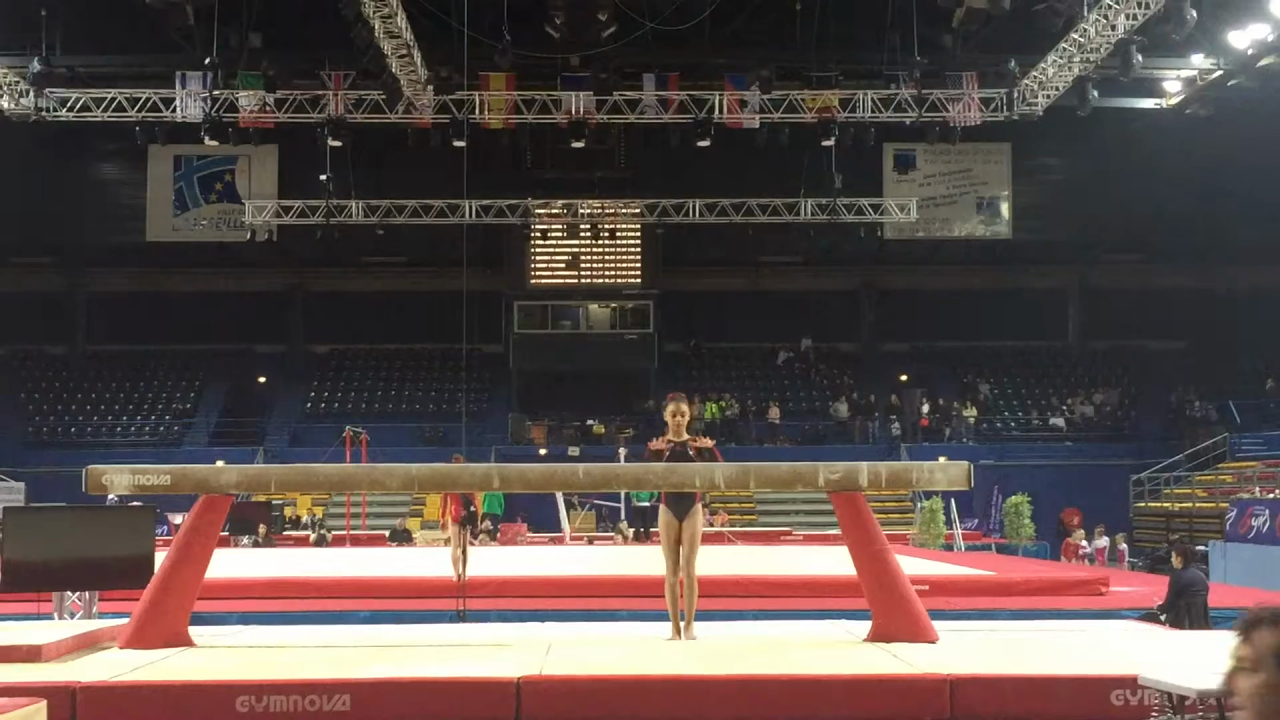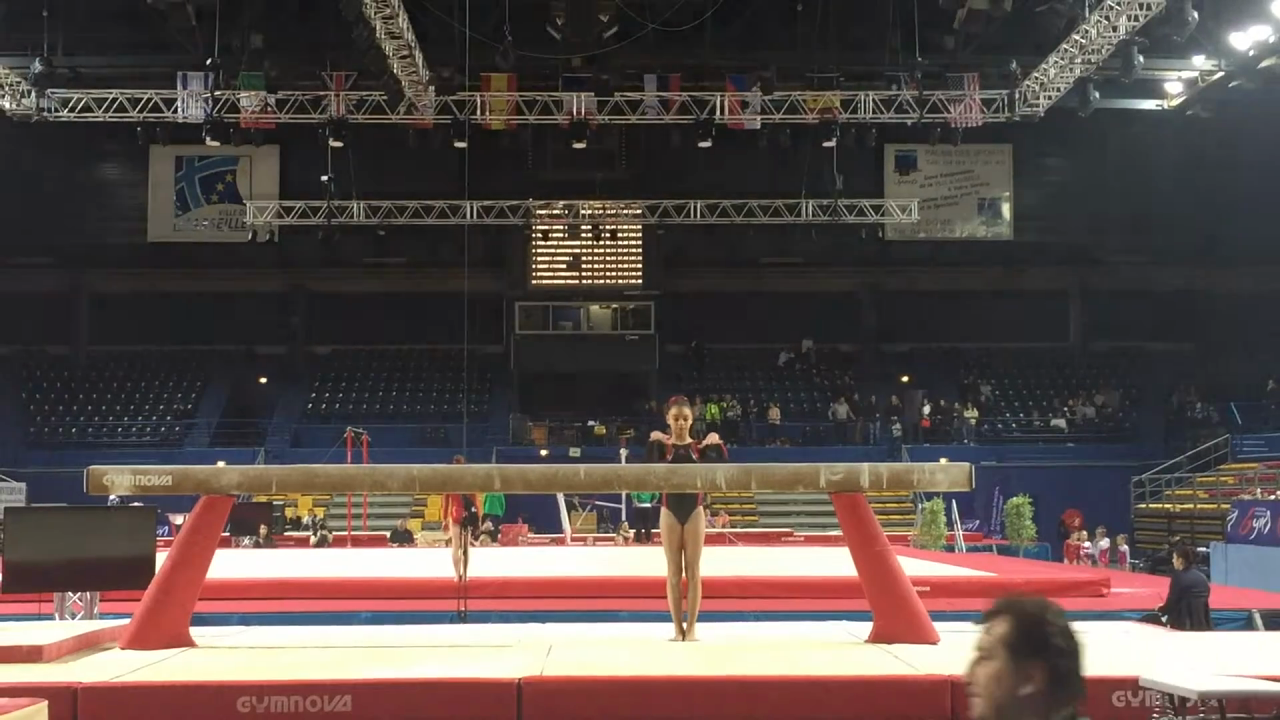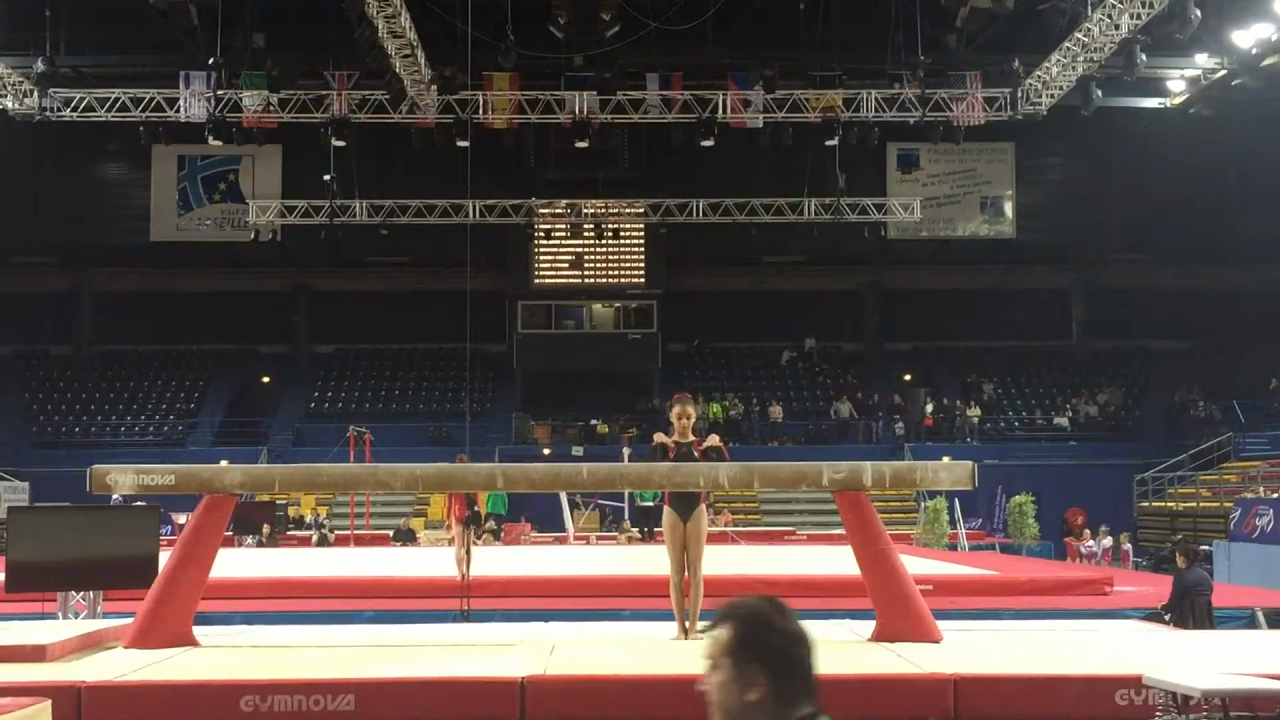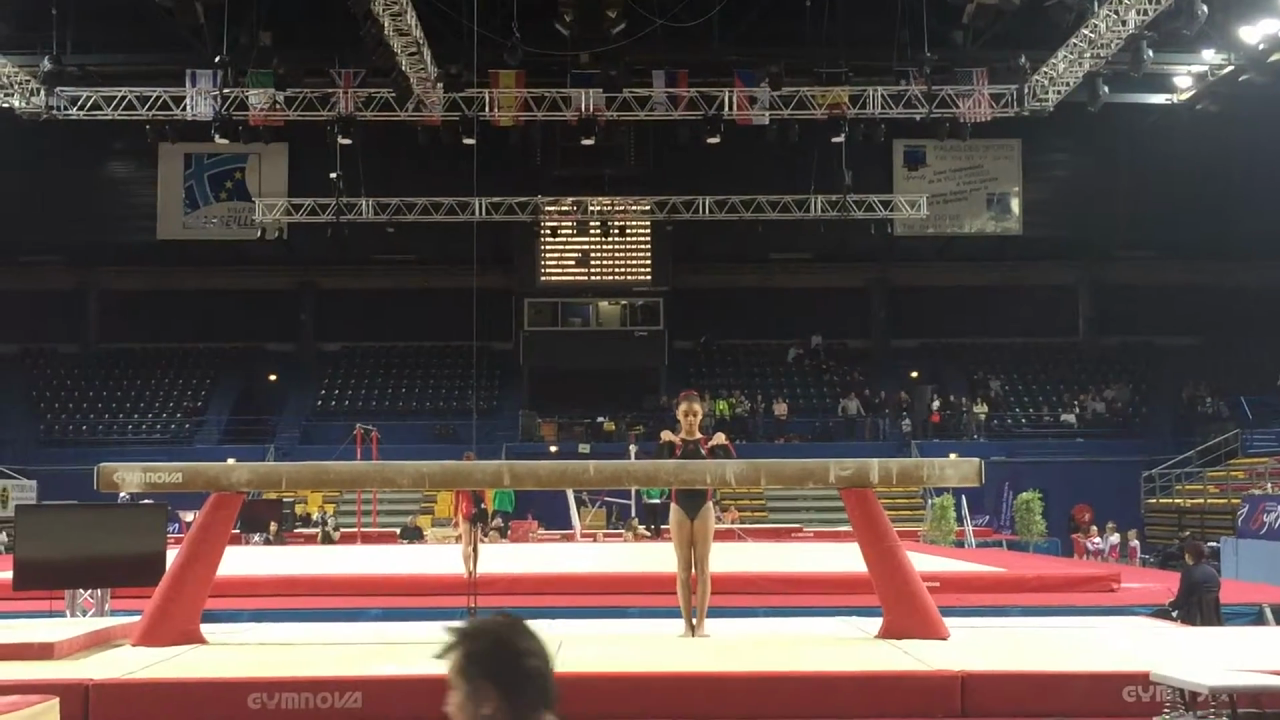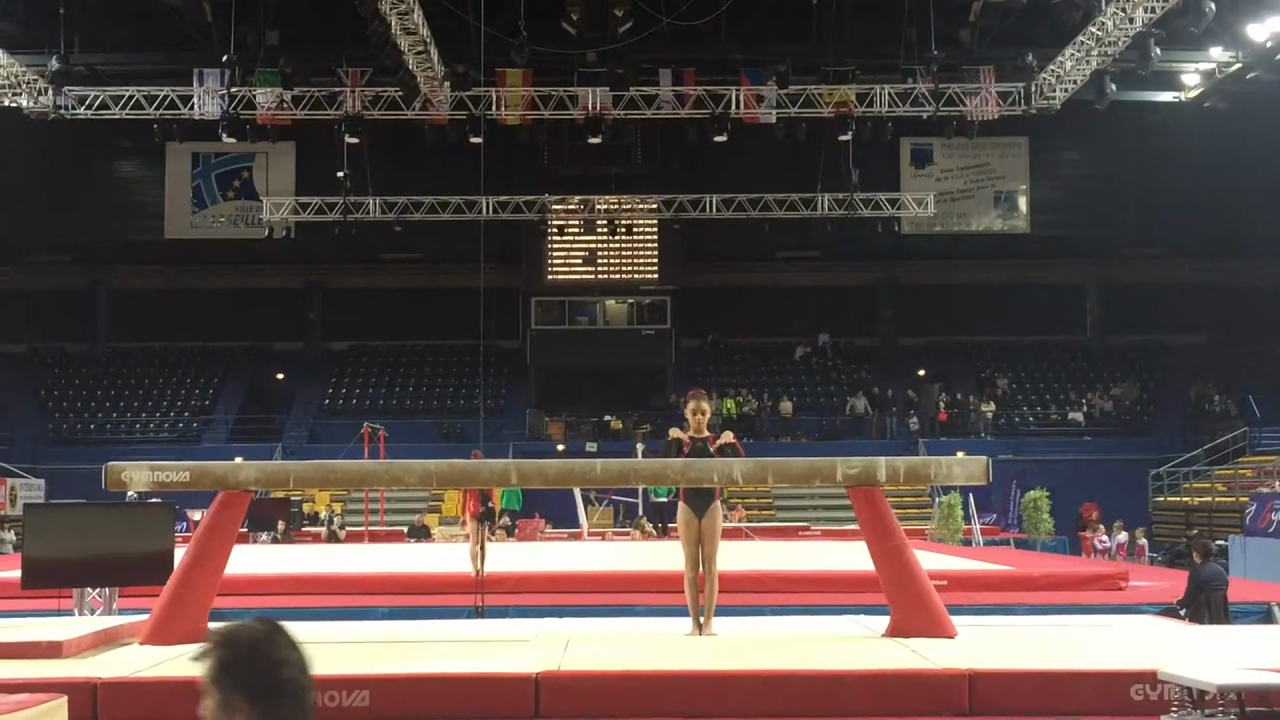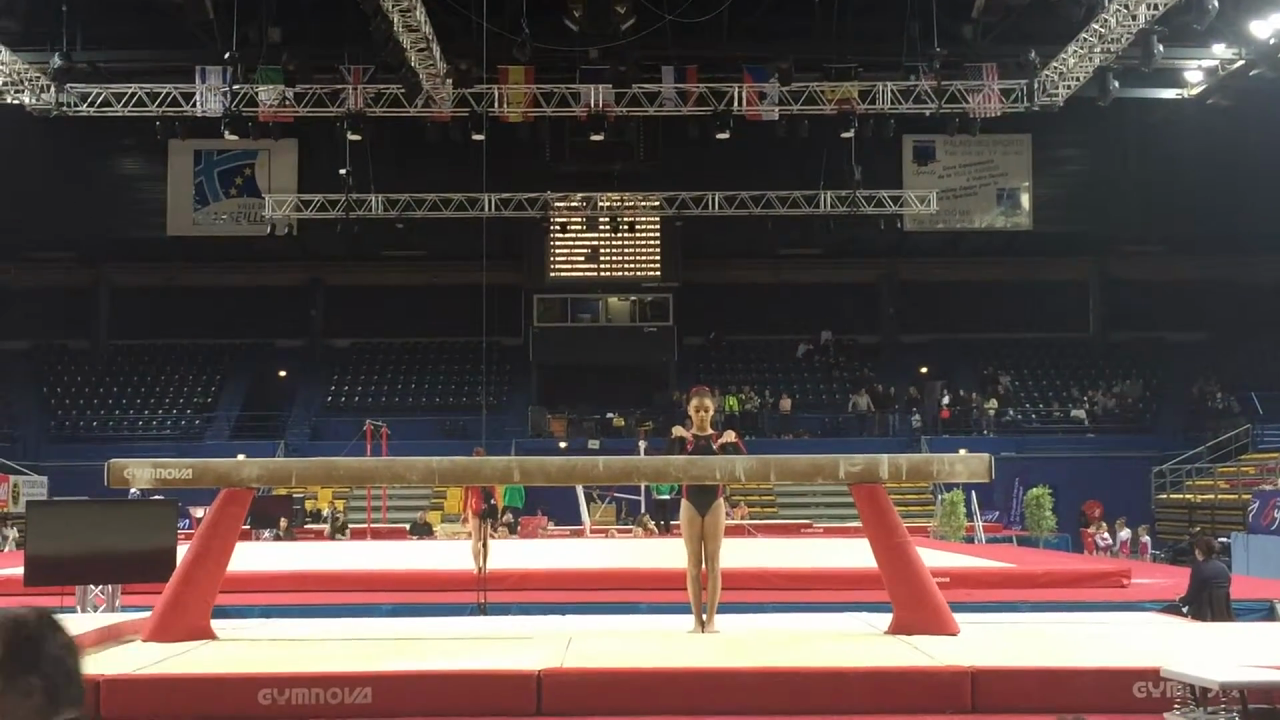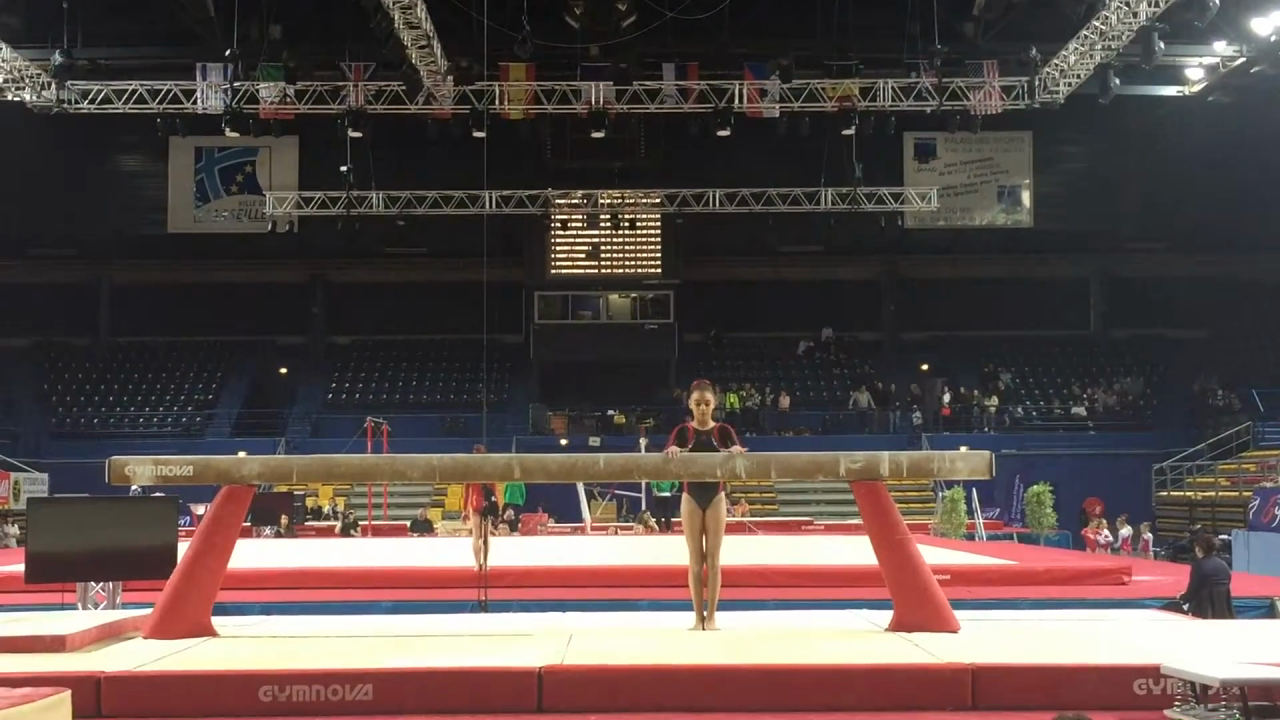
dt=0.4s
person 1, frame 1
left shoulder: (697, 444)
right shoulder: (659, 444)
left wrist: (709, 449)
right wrist: (654, 452)
left hip: (692, 509)
right hip: (668, 509)
left knee: (688, 568)
right knee: (672, 570)
left ankle: (688, 626)
right ankle: (675, 627)
person 1, frame 2
left shoulder: (700, 446)
right shoulder: (662, 446)
left elbow: (722, 465)
right elbow: (649, 465)
left wrist: (717, 443)
right wrist: (653, 442)
left hip: (694, 511)
right hip: (670, 512)
left knee: (693, 571)
right knee: (674, 572)
left ankle: (691, 627)
right ankle: (678, 627)
person 1, frame 3
left shoulder: (702, 445)
right shoulder: (665, 445)
left wrist: (717, 445)
right wrist: (656, 444)
left hip: (696, 510)
right hip: (672, 510)
left knee: (695, 570)
right knee: (676, 570)
left ankle: (693, 626)
right ankle: (680, 627)
person 1, frame 4
left shoulder: (710, 443)
right shoulder: (672, 442)
left wrist: (724, 443)
right wrist: (663, 442)
left hip: (704, 507)
right hip: (679, 508)
left knee: (702, 567)
right knee: (684, 568)
left ankle: (700, 623)
right ankle: (687, 624)
person 1, frame 5
left shoulder: (717, 441)
right shoulder: (679, 440)
left wrist: (732, 440)
right wrist: (671, 439)
left hip: (711, 505)
right hip: (687, 506)
left knee: (710, 565)
right knee: (691, 566)
left ankle: (708, 622)
right ankle: (695, 622)
person 1, frame 6
left shoulder: (721, 439)
right shoulder: (683, 438)
left wrist: (734, 440)
right wrist: (675, 437)
left hip: (714, 503)
right hip: (690, 503)
left knee: (712, 563)
right knee: (694, 563)
left ankle: (710, 620)
right ankle: (697, 620)
person 1, frame 7
left shoulder: (723, 430)
right shoulder: (683, 431)
left elbow: (735, 449)
right elbow: (671, 449)
left wrist: (737, 449)
right wrist: (671, 449)
left hip: (715, 498)
right hip: (691, 498)
left knee: (713, 559)
right knee: (696, 559)
left ankle: (711, 617)
right ankle: (698, 617)
